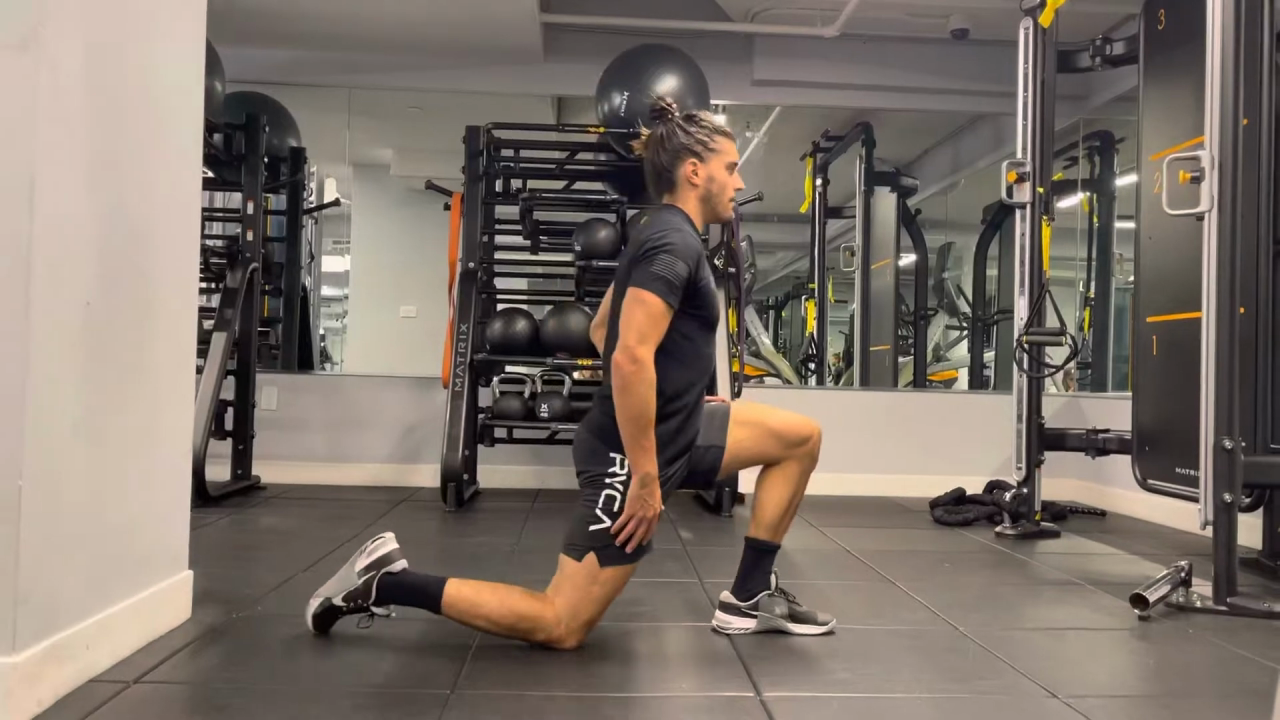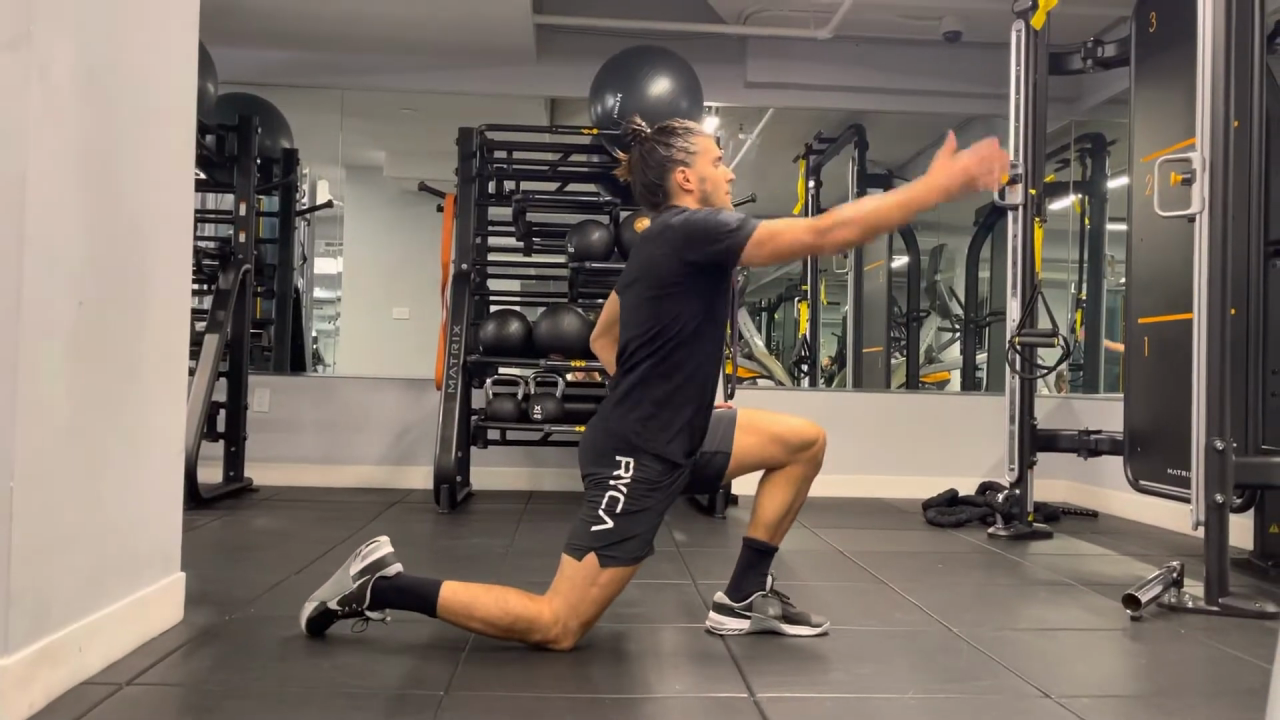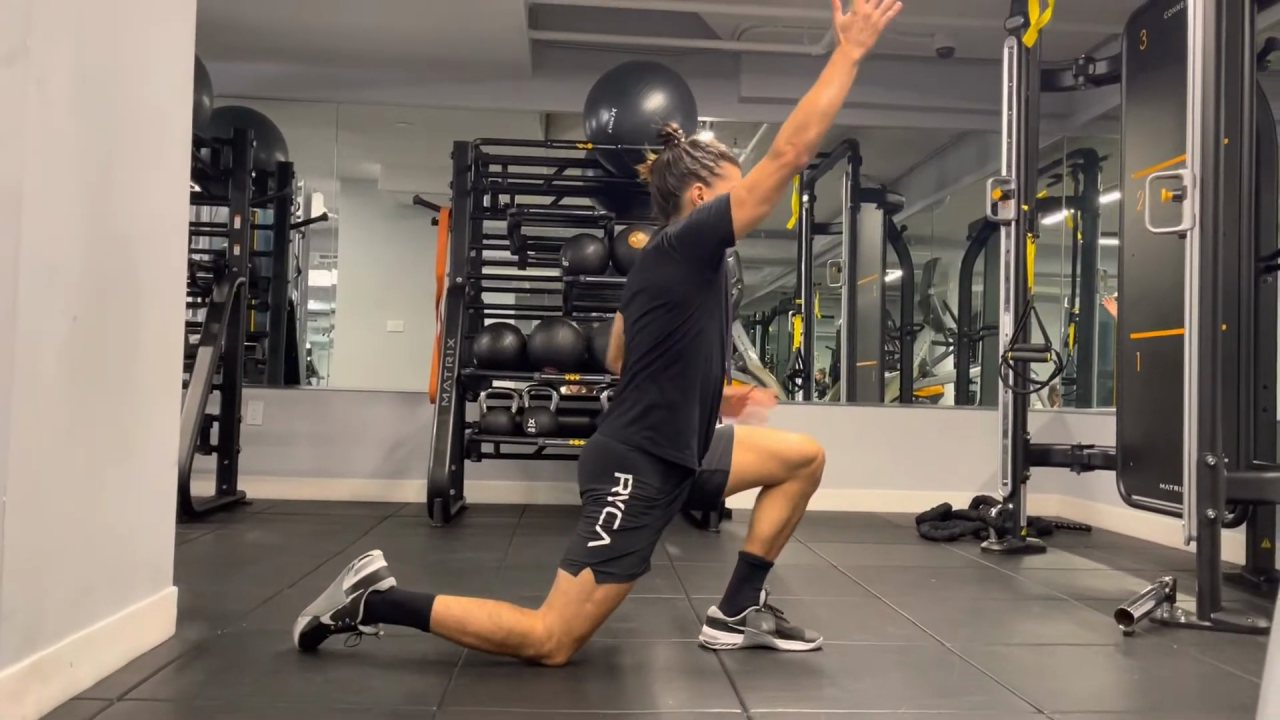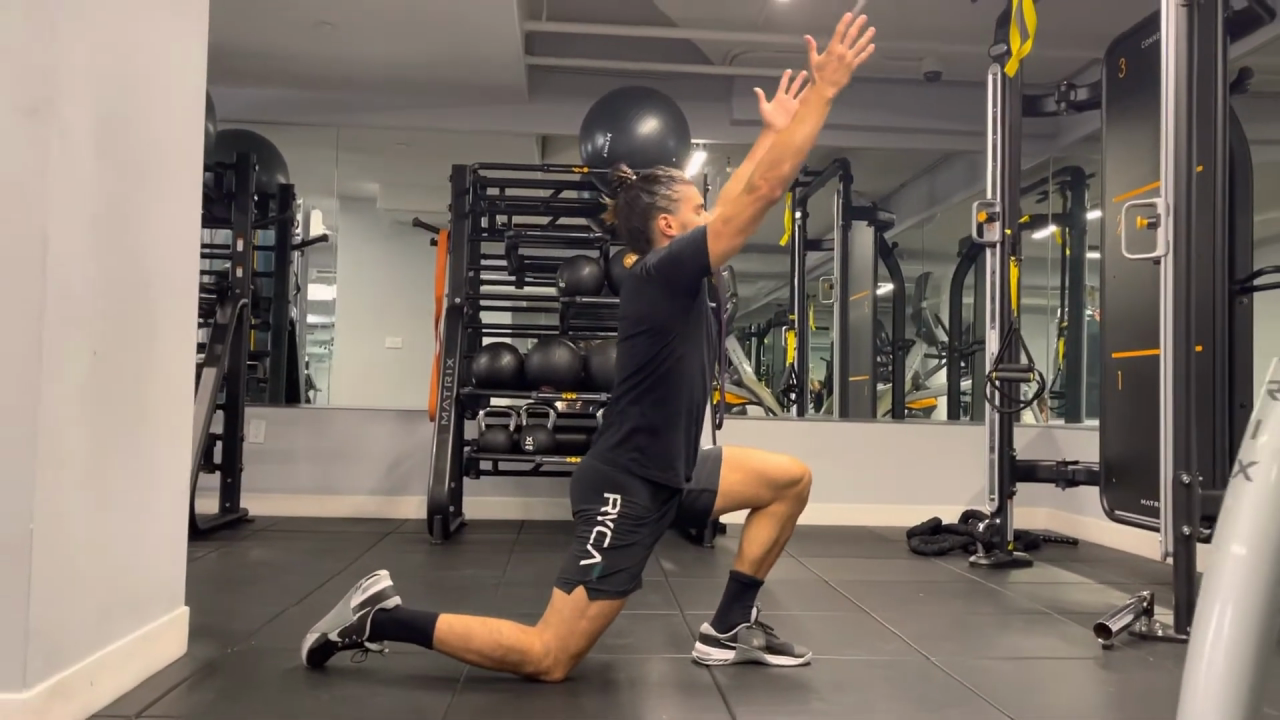
dt=1s
person 1, frame 1
left shoulder: (663, 234)
right shoulder: (674, 243)
left elbow: (601, 328)
right elbow: (631, 357)
right wrist: (645, 477)
left hip: (671, 428)
right hip: (635, 447)
left knee: (800, 437)
right knee: (561, 625)
left ankle: (750, 597)
right ankle: (384, 583)
person 1, frame 2
left shoulder: (668, 242)
right shoulder: (692, 232)
left elbow: (602, 338)
right elbow: (824, 236)
right wrist: (941, 185)
left hip: (666, 438)
right hip: (636, 458)
left knee: (803, 441)
right knee: (557, 625)
left ankle: (743, 599)
right ankle: (385, 585)
person 1, frame 3
left shoulder: (668, 260)
right shoulder: (687, 245)
right elbow: (789, 153)
left wrist: (717, 395)
left hip: (666, 450)
right hip: (637, 468)
left knee: (801, 459)
right knee: (549, 642)
left ankle: (737, 612)
right ankle: (376, 600)
person 1, frame 4
left shoulder: (670, 277)
right shoulder: (663, 275)
left elbow: (739, 200)
right elbow: (761, 193)
left wrist: (773, 129)
right wrist: (825, 88)
left hip: (662, 473)
right hip: (627, 488)
left knee: (790, 480)
right knee: (547, 659)
left ankle: (730, 628)
right ankle: (382, 618)
